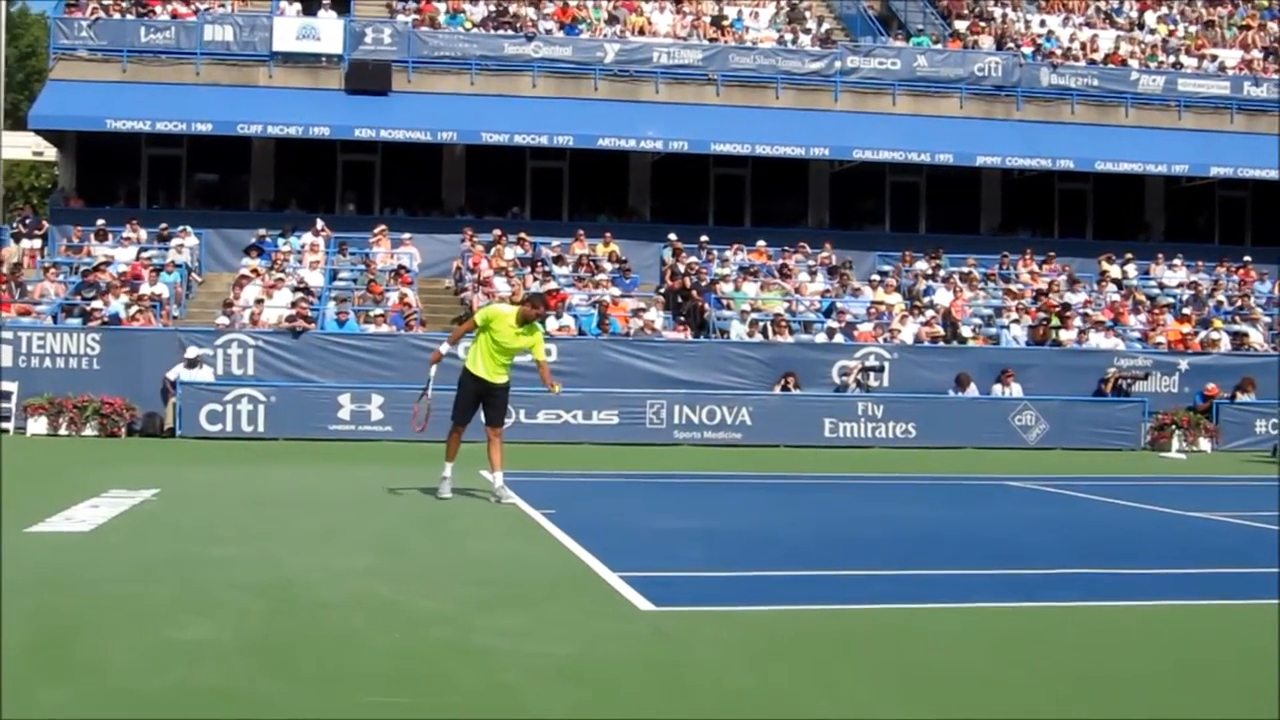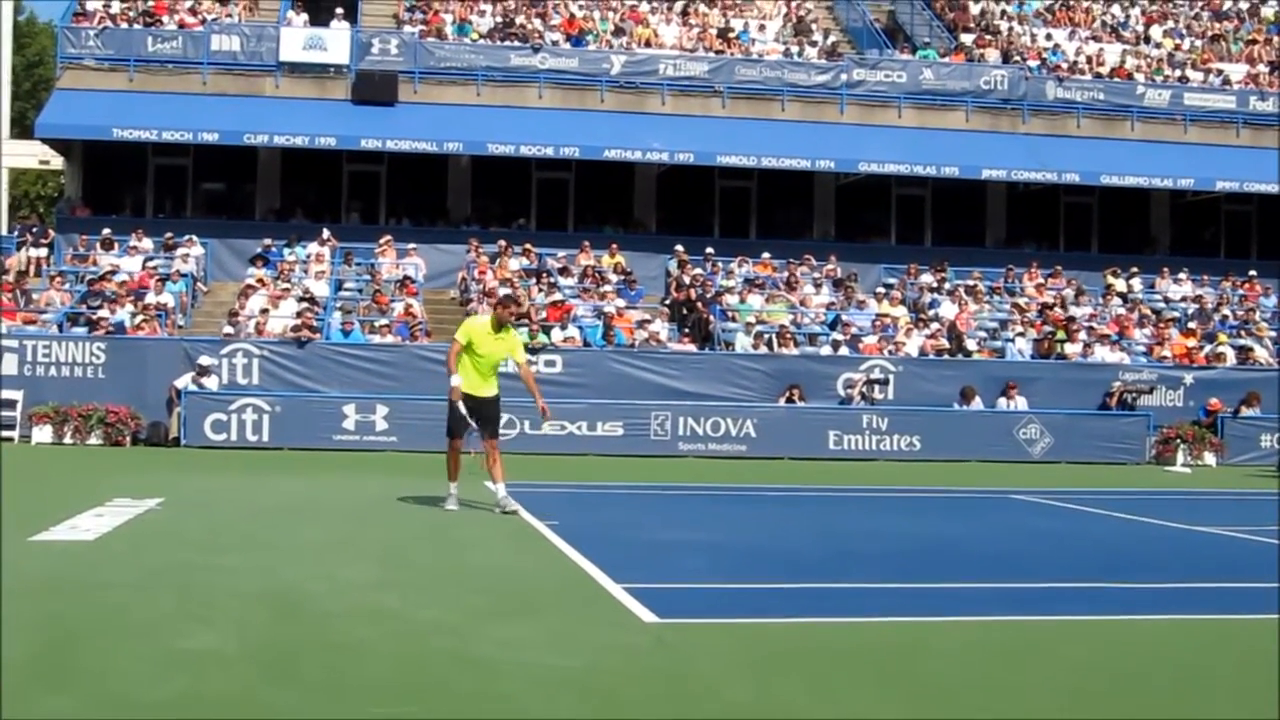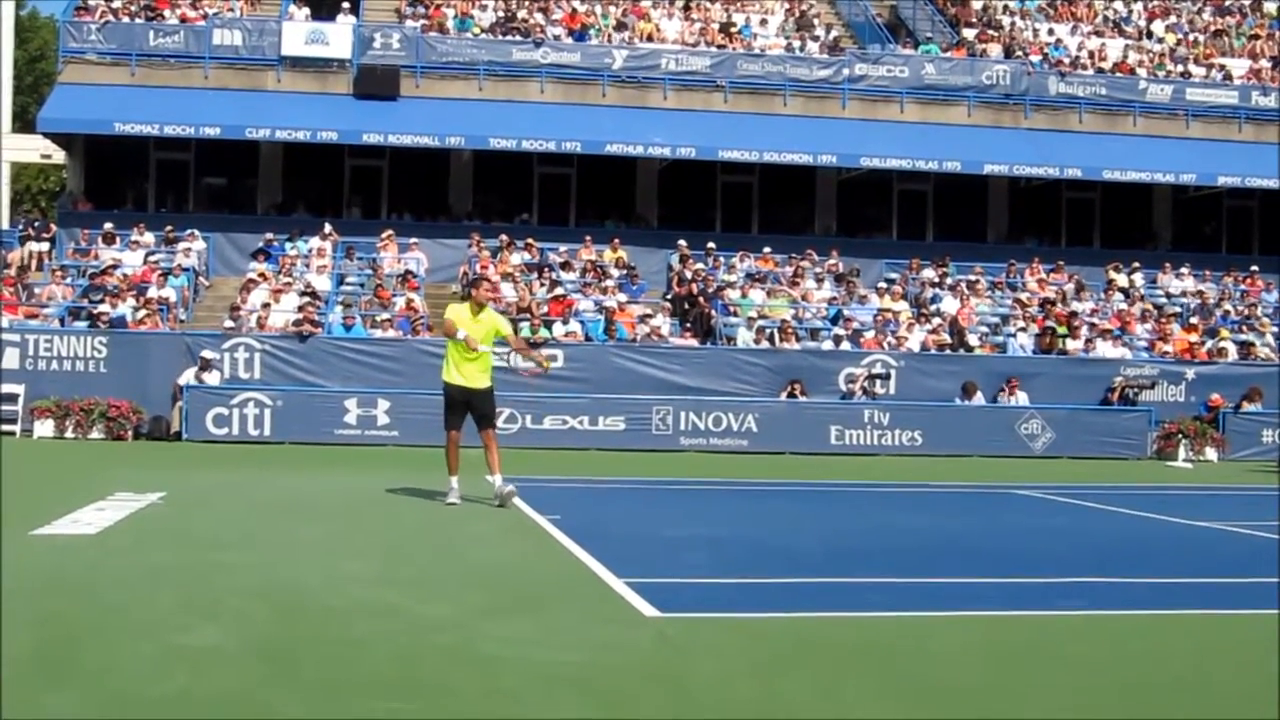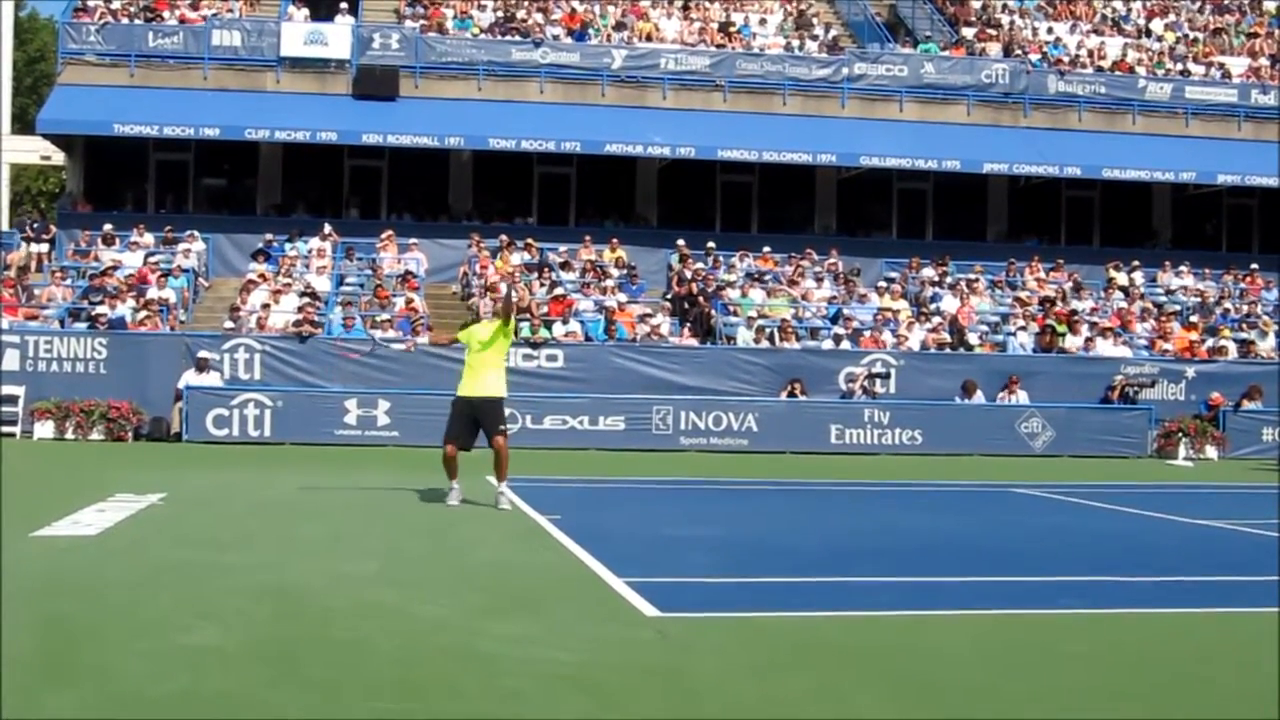
dt=0.5s
person 1, frame 1
left shoulder: (535, 334)
right shoulder: (496, 312)
left elbow: (542, 364)
right elbow: (465, 328)
left wrist: (550, 383)
right wrist: (443, 349)
left hip: (499, 383)
right hip: (473, 376)
left knee: (495, 433)
right knee: (458, 427)
left ankle: (498, 485)
right ankle: (446, 476)
person 1, frame 2
left shoulder: (512, 337)
right shoulder: (472, 324)
left elbow: (524, 369)
right elbow: (452, 353)
left wrist: (538, 398)
right wrist: (455, 382)
left hip: (489, 395)
right hip: (463, 393)
left knee: (492, 445)
right knee: (455, 443)
left ankle: (502, 496)
right ankle: (452, 492)
person 1, frame 3
left shoulder: (494, 318)
right shoulder: (454, 310)
left elbow: (513, 340)
right elbow: (448, 329)
left wrist: (535, 356)
right wrist: (464, 336)
left hip: (482, 385)
right hip: (455, 384)
left knee: (489, 435)
right knee: (453, 435)
left ankle: (499, 487)
right ankle: (453, 486)
person 1, frame 4
left shoulder: (506, 326)
right shoulder: (475, 328)
left elbow: (507, 311)
right elbow: (449, 339)
left wrist: (509, 289)
left hip: (491, 396)
right hip: (465, 397)
left knee: (500, 443)
right knee: (449, 450)
left ankle: (501, 490)
right ankle: (454, 488)
